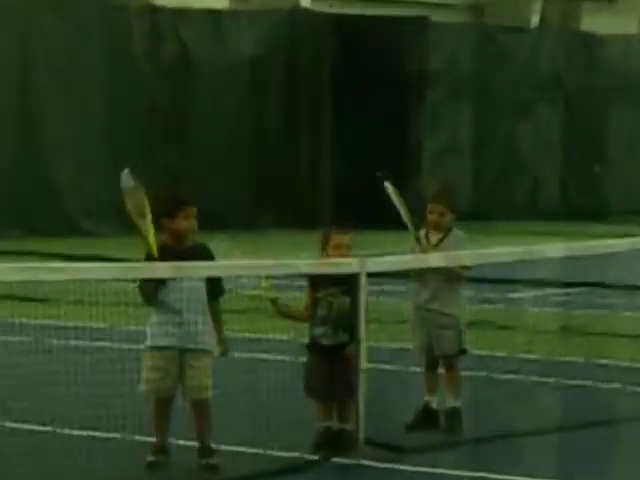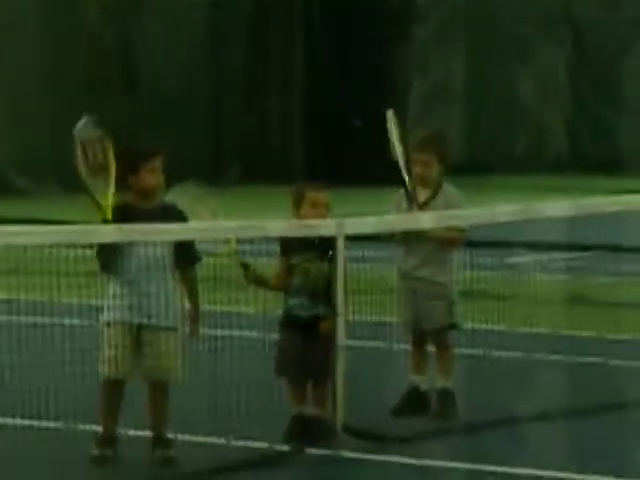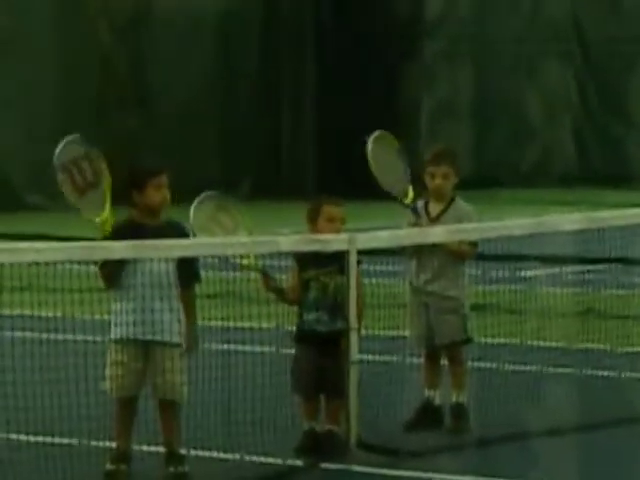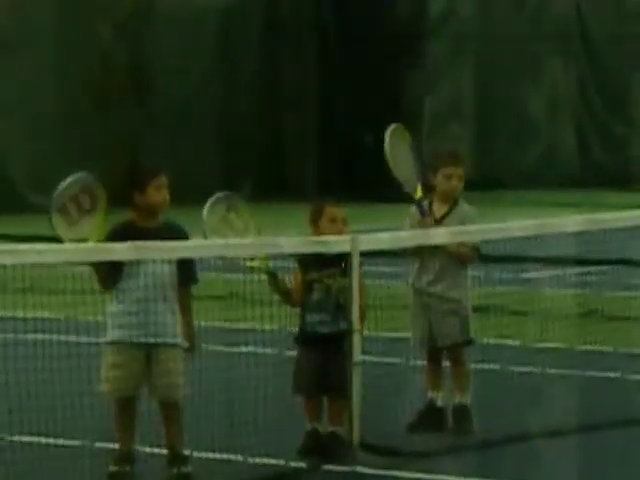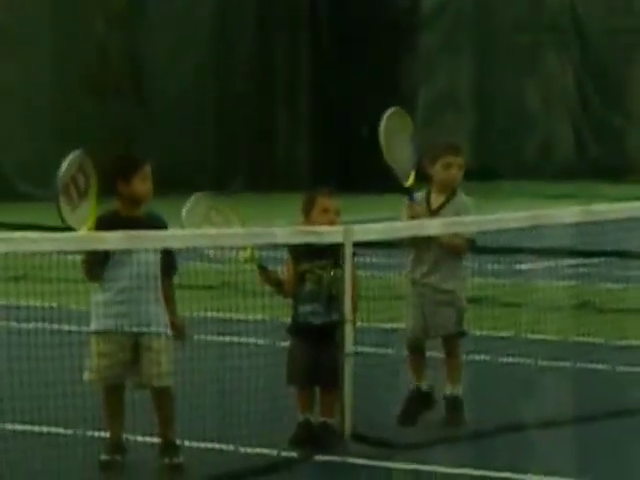
dt=0.5s
person 1, frame 1
left shoulder: (203, 253)
right shoulder: (157, 254)
left elbow: (213, 296)
right elbow: (147, 297)
left wrist: (220, 333)
right wrist: (152, 276)
left hip: (198, 335)
right hip: (164, 335)
left knee: (200, 395)
right knee: (162, 394)
left ankle: (205, 448)
right ankle: (160, 446)
person 1, frame 2
left shoulder: (174, 216)
right shoulder: (117, 215)
left elbow: (186, 266)
right elbow: (105, 266)
left wrist: (194, 306)
right wrist: (109, 242)
left hip: (162, 310)
right hip: (121, 307)
left knee: (159, 377)
right knee: (114, 376)
person 1, frame 3
left shoulder: (177, 232)
right shoulder: (121, 232)
left elbow: (187, 283)
right elbow: (109, 281)
left wrist: (190, 324)
right wrist: (110, 260)
left hip: (167, 327)
right hip: (128, 326)
left knee: (170, 393)
right knee: (125, 393)
person 1, frame 4
left shoulder: (176, 234)
right shoulder: (120, 234)
left elbow: (184, 284)
right elbow: (108, 283)
left wrist: (188, 324)
right wrist: (100, 265)
left hip: (166, 329)
right hip: (126, 329)
left knee: (170, 394)
right knee: (124, 393)
person 1, frame 5
left shoulder: (157, 224)
right shoulder: (105, 224)
left elbow: (165, 274)
right elbow: (93, 275)
left wrist: (172, 314)
right wrist: (92, 252)
left hip: (151, 318)
right hip: (112, 318)
left knee: (161, 383)
right knee: (112, 383)
right ankle: (115, 443)
person 2, frame 1
left shoulder: (458, 239)
right shoulder: (419, 237)
left elbow: (461, 273)
right elbow: (412, 270)
left hip: (447, 309)
right hip: (423, 307)
left knee: (450, 361)
right knee: (429, 361)
left ankle: (453, 410)
right ankle: (429, 408)
person 2, frame 2
left shoulder: (451, 197)
right shoulder: (404, 196)
left elbow: (458, 236)
right elbow: (397, 236)
left wrist: (430, 230)
left hip: (437, 277)
right hip: (409, 275)
left knee: (440, 336)
right knee: (416, 336)
person 2, frame 3
left shoulder: (463, 211)
right shoulder: (416, 210)
left elbow: (469, 251)
right elbow: (410, 251)
left wrist: (440, 239)
left hip: (449, 292)
right hip: (421, 290)
left knee: (453, 351)
right knee: (429, 351)
person 2, frame 4
left shoulder: (466, 213)
right shoulder: (418, 211)
left elbow: (470, 254)
right elbow: (412, 251)
left hip: (452, 294)
right hip: (423, 291)
left knee: (456, 352)
right knee: (431, 352)
person 2, frame 5
left shoulder: (463, 204)
right shoulder: (416, 201)
left elbow: (462, 245)
right elbow: (409, 241)
right wrist: (412, 223)
left hip: (447, 285)
right hip: (420, 282)
left knee: (451, 343)
right knee: (413, 341)
person 3, frame 1
left shoulder: (353, 280)
right shoulder: (316, 279)
left elbow: (360, 315)
right elbow: (307, 314)
left wrist: (355, 343)
right wrist: (282, 308)
left hip: (344, 349)
right hip: (318, 347)
left knee: (344, 396)
right knee: (320, 393)
left ankle: (344, 431)
right ankle: (326, 430)
person 3, frame 2
left shoulder: (331, 245)
right shoulder: (289, 244)
right elbow: (281, 282)
left wrist: (332, 316)
right wrist: (258, 278)
left hip: (320, 323)
right hip: (293, 322)
left knee: (320, 375)
right knee: (293, 374)
left ankle: (319, 417)
right ankle: (300, 416)
person 3, frame 3
left shoulder: (347, 259)
right shoulder: (303, 259)
left elbow: (356, 300)
right elbow: (294, 297)
left wrist: (352, 330)
right wrist: (276, 289)
left hip: (337, 338)
right hip: (308, 337)
left knee: (336, 390)
right knee: (307, 389)
left ankle: (333, 432)
right ankle: (311, 431)
person 3, frame 4
left shoulder: (349, 260)
right shoulder: (306, 260)
left elbow: (359, 301)
right elbow: (297, 298)
left wrist: (355, 330)
right wrist: (283, 290)
left hip: (339, 338)
right hip: (310, 338)
left knee: (338, 391)
right knee: (310, 390)
left ankle: (336, 433)
right ankle: (313, 432)
person 3, frame 5
left shoulder: (341, 251)
right shoulder: (298, 251)
left elbow: (351, 292)
right elbow: (290, 290)
left wrist: (348, 321)
right wrist: (275, 281)
left hip: (332, 330)
right hip: (303, 329)
left knee: (330, 382)
right knee: (303, 380)
left ankle: (327, 424)
right ankle: (306, 423)
